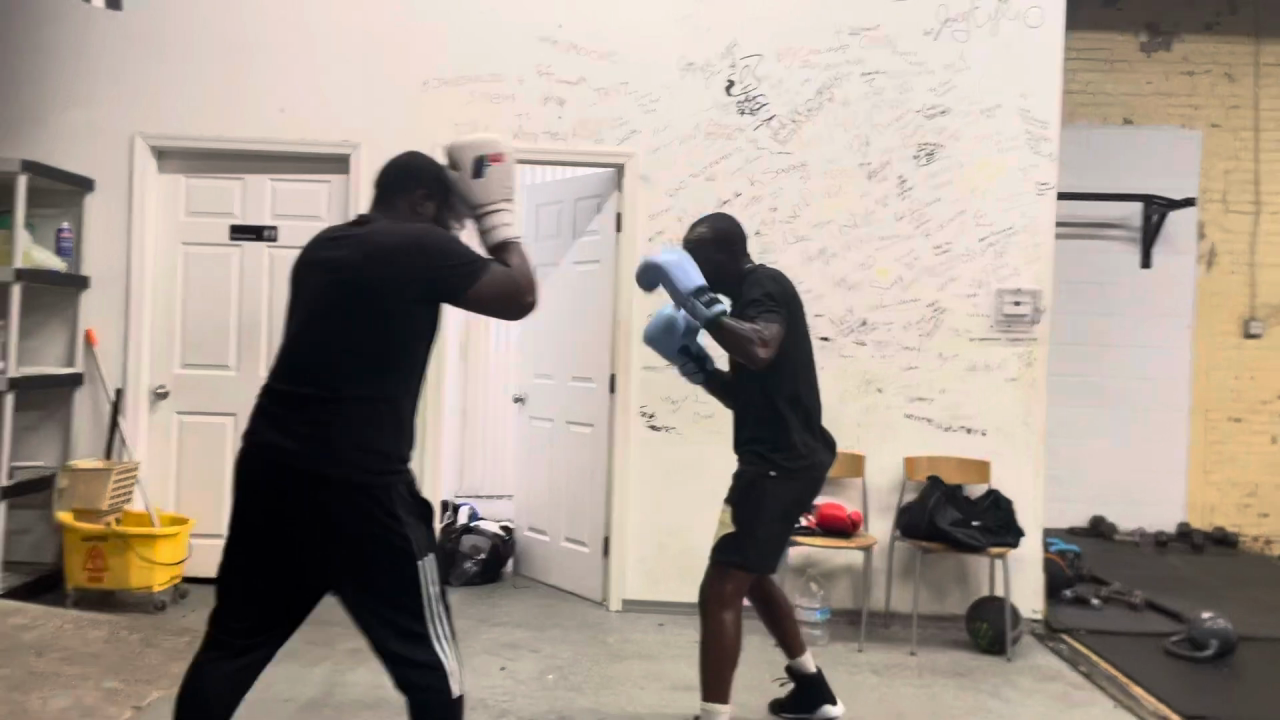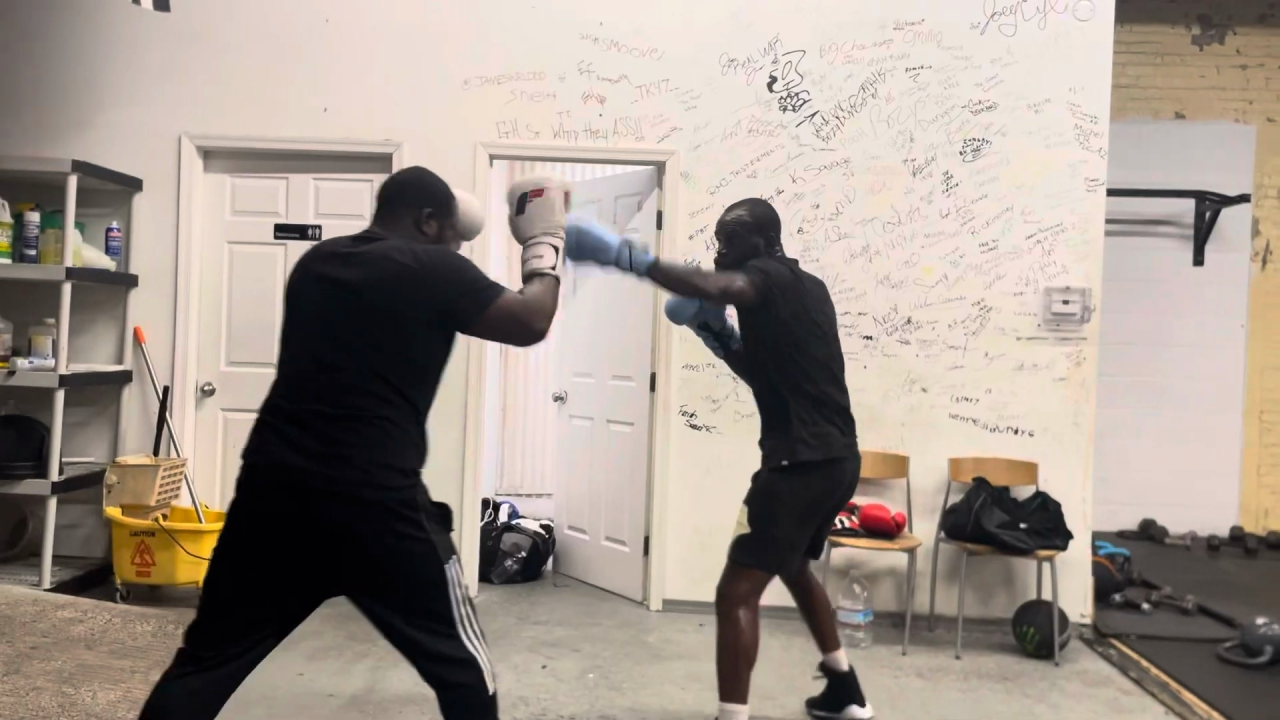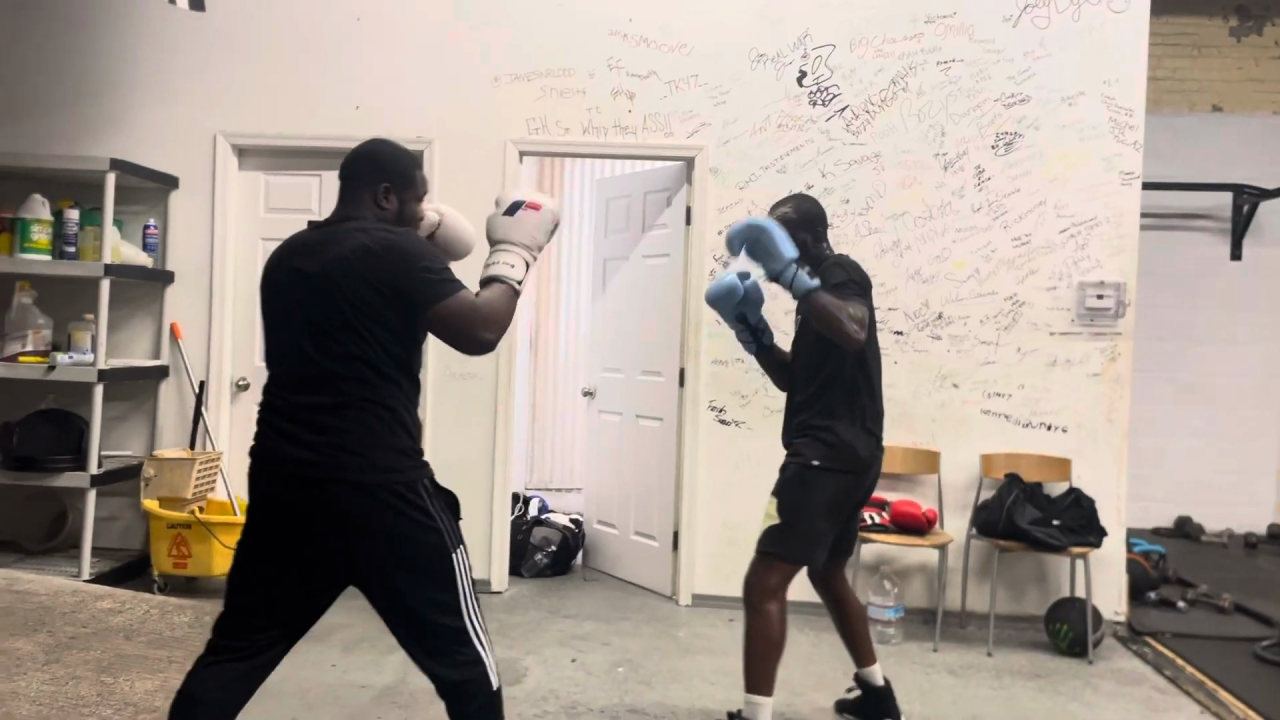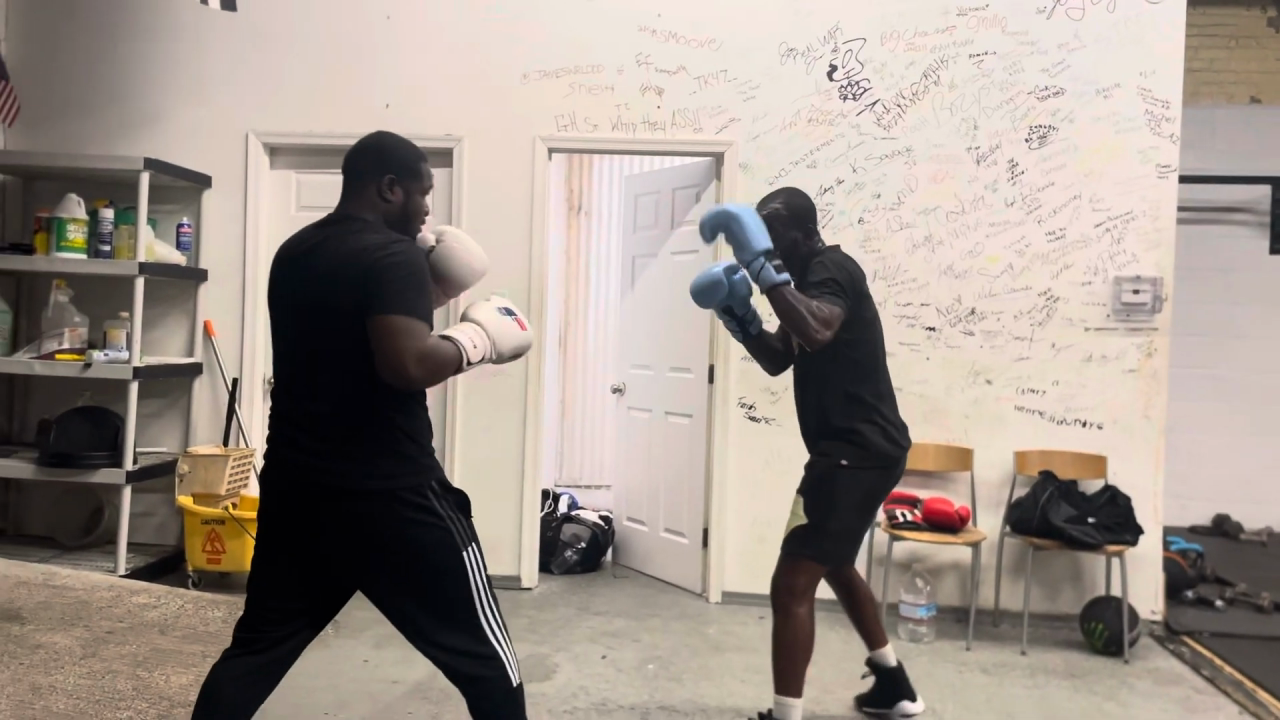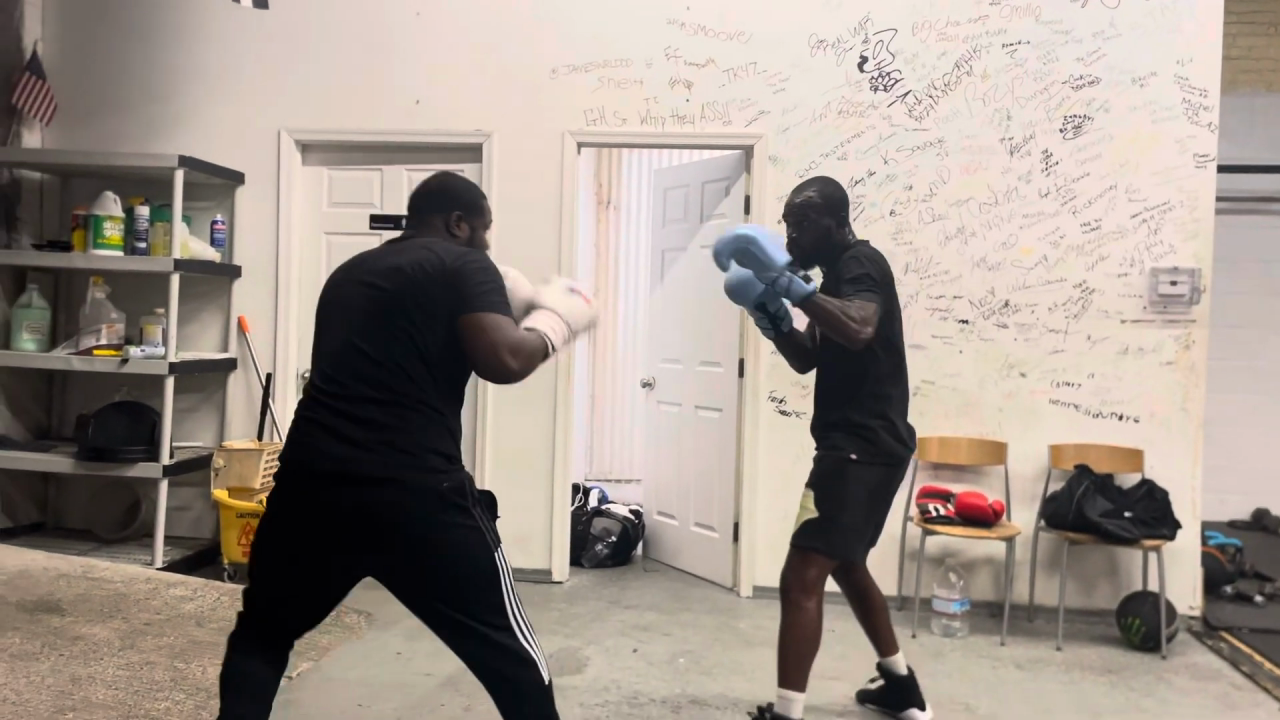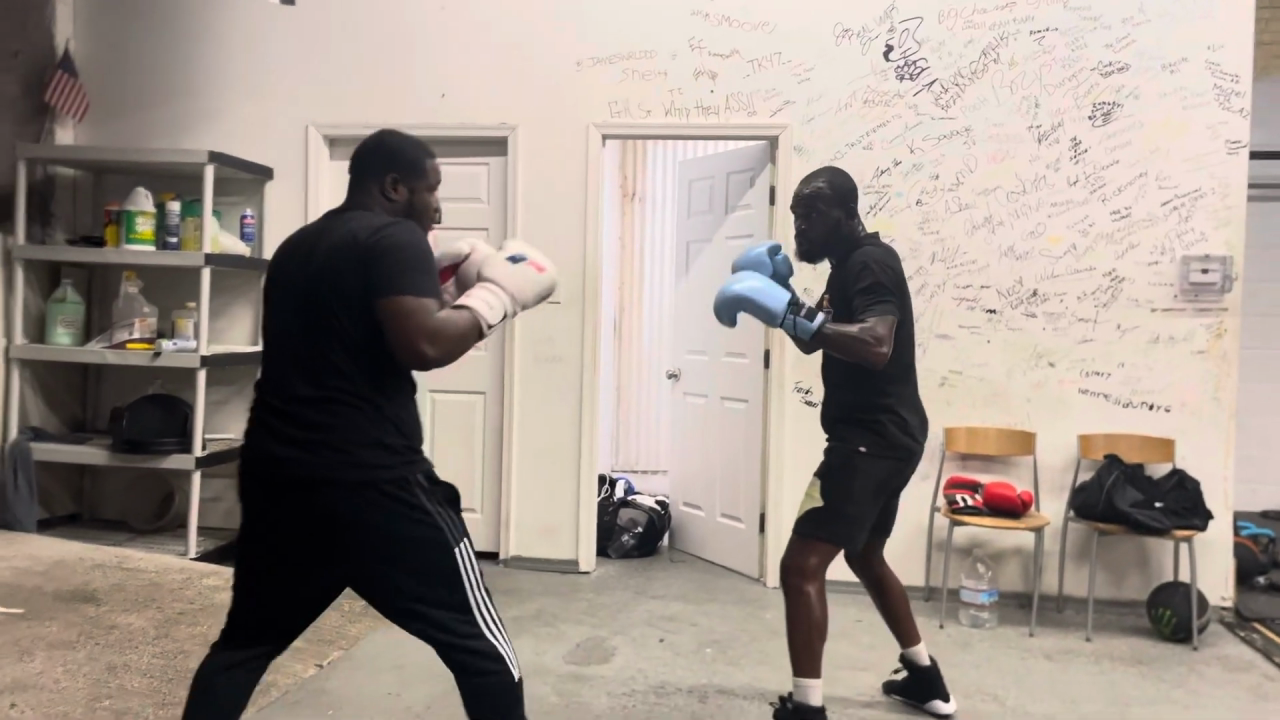
dt=0.5s
person 1, frame 1
left shoulder: (324, 248)
right shoulder: (422, 250)
right elbow: (518, 297)
right wrist: (498, 210)
left hip: (269, 466)
right hip: (357, 483)
left knee: (233, 641)
right knee: (424, 659)
person 1, frame 2
left shoulder: (316, 263)
right shoulder: (432, 271)
right elbow: (530, 322)
right wrist: (543, 243)
left hip: (273, 487)
right hip: (373, 500)
left knee: (208, 657)
right knee: (459, 665)
person 1, frame 3
left shoulder: (287, 257)
right shoulder: (395, 252)
right elbow: (477, 335)
right wrist: (514, 251)
left hip: (284, 479)
right hip: (382, 485)
left knee: (239, 646)
right knee: (462, 658)
person 1, frame 4
left shoulder: (294, 253)
right shoulder: (390, 255)
right elbow: (408, 366)
left wrist: (425, 294)
right wrist: (479, 336)
left hip: (296, 486)
right hip: (391, 492)
left knee: (258, 647)
right knee: (482, 657)
person 1, frame 5
left shoulder: (349, 273)
right shoulder: (464, 267)
right elbow: (503, 361)
right wrist: (554, 318)
left hip: (312, 475)
right hip: (414, 487)
left knee: (262, 634)
right knee: (508, 653)
person 1, frame 6
left shoulder: (294, 248)
right shoulder: (394, 240)
right elbow: (424, 346)
left wrist: (434, 293)
right wrist: (497, 295)
left hip: (275, 474)
right hip: (373, 482)
left knee: (245, 641)
right knee: (479, 646)
person 2, frame 1
left shoulder: (767, 287)
right shoulder: (751, 295)
left elbow: (760, 351)
right elbow: (740, 392)
left wrist: (697, 300)
right wrist: (691, 359)
left hip: (778, 464)
right hip: (783, 459)
left knee: (718, 592)
right knee: (749, 576)
person 2, frame 2
left shoulder: (770, 277)
right shoulder: (804, 286)
left elbow: (710, 286)
left wrist: (623, 254)
right wrist: (719, 336)
left hip: (801, 462)
right hip: (833, 459)
left knee: (737, 593)
right knee: (793, 568)
person 2, frame 3
left shoulder: (842, 274)
right shoulder: (818, 285)
left elbow: (853, 330)
right elbow: (790, 376)
left wrist: (791, 273)
right wrist: (750, 327)
left hip: (826, 457)
right hip: (847, 456)
left knee: (764, 585)
right knee: (827, 573)
person 2, frame 4
left shoulder: (833, 271)
right shoulder: (816, 276)
left elbow: (814, 332)
right elbow: (777, 358)
left wrist: (761, 266)
right wrist: (737, 313)
left hip: (853, 453)
right hip: (868, 450)
left knee: (792, 585)
right knee: (837, 566)
person 2, frame 5
left shoulder: (862, 264)
right shoulder: (841, 271)
left elbow: (857, 329)
right elbow: (808, 360)
left wrist: (788, 281)
right wrist: (768, 311)
left hip: (861, 447)
right hip: (872, 445)
left knee: (801, 578)
right knee: (846, 564)
person 2, frame 6
left shoulder: (870, 262)
right shoulder: (850, 264)
left elbow: (875, 346)
right elbow: (816, 341)
left wrist: (789, 313)
right wrist: (781, 294)
left hip: (871, 440)
right hip: (885, 438)
left knee: (802, 566)
right knee: (865, 555)
